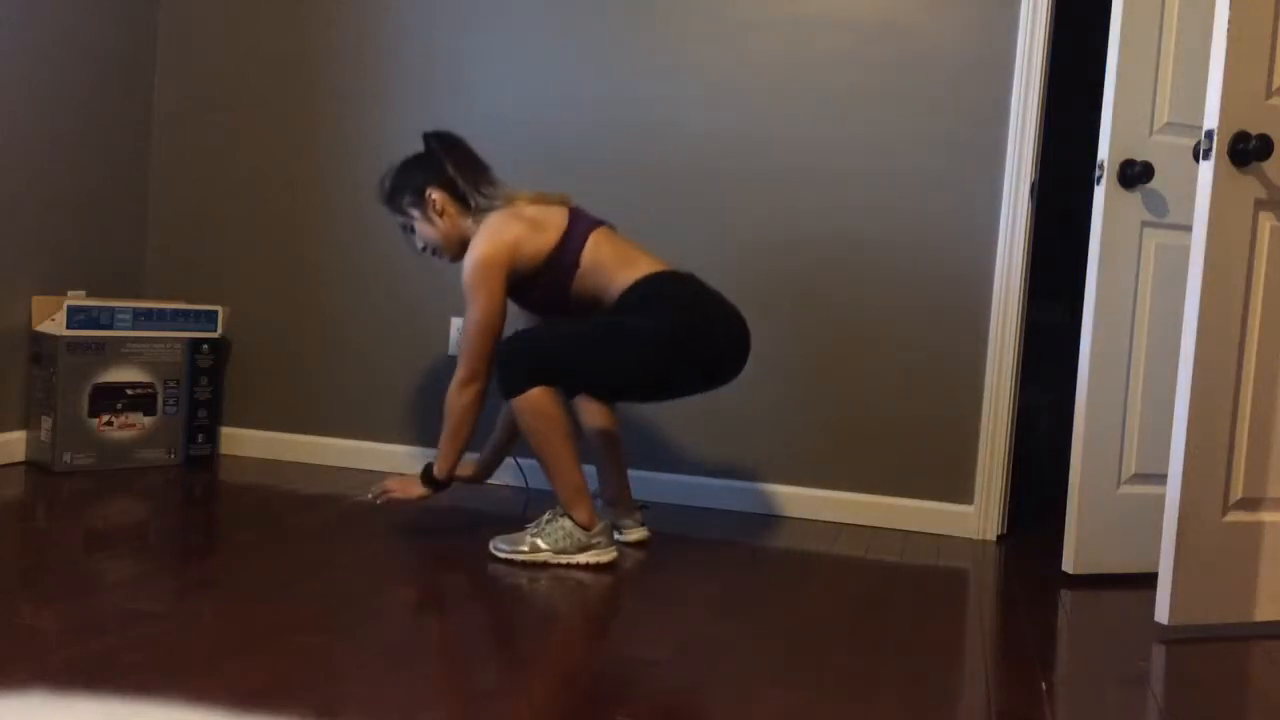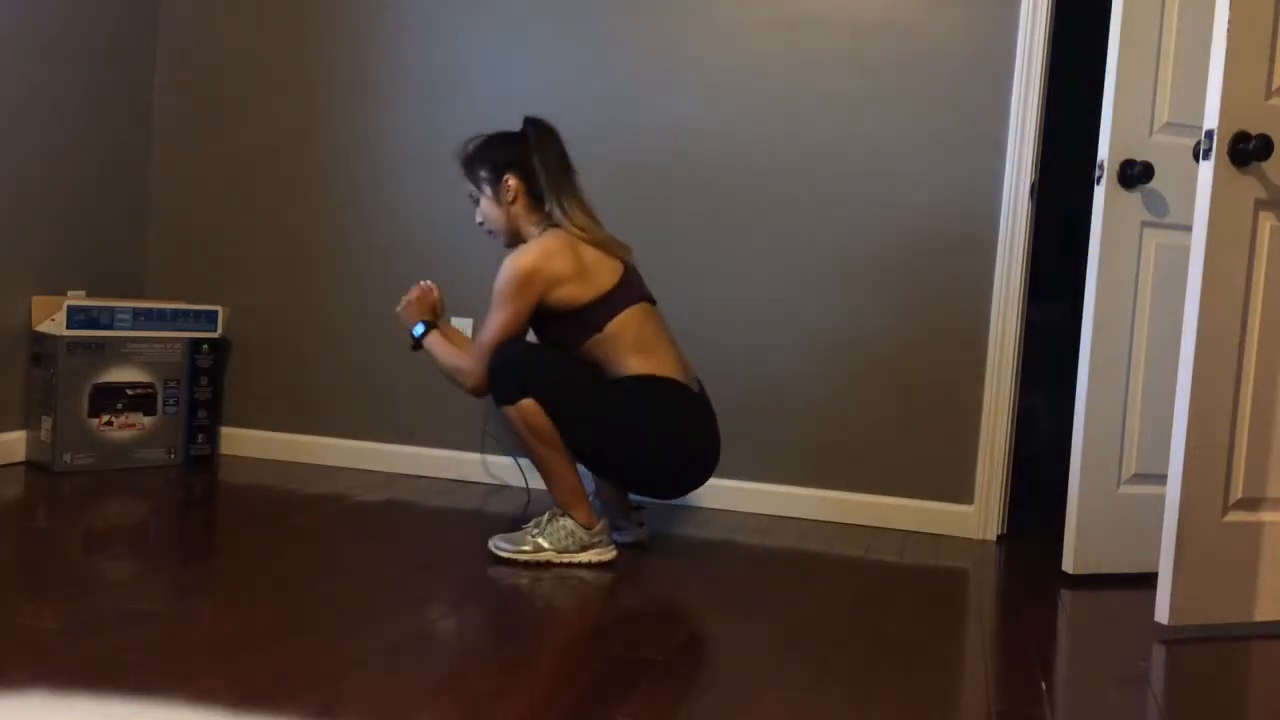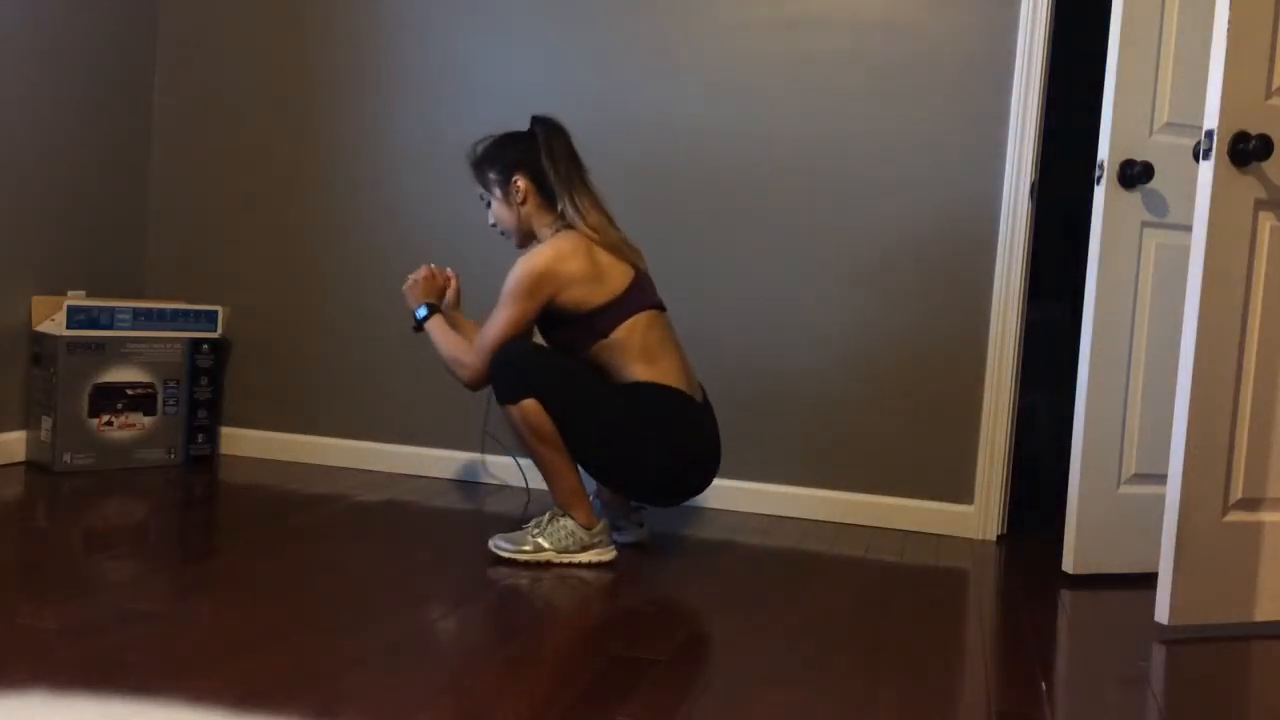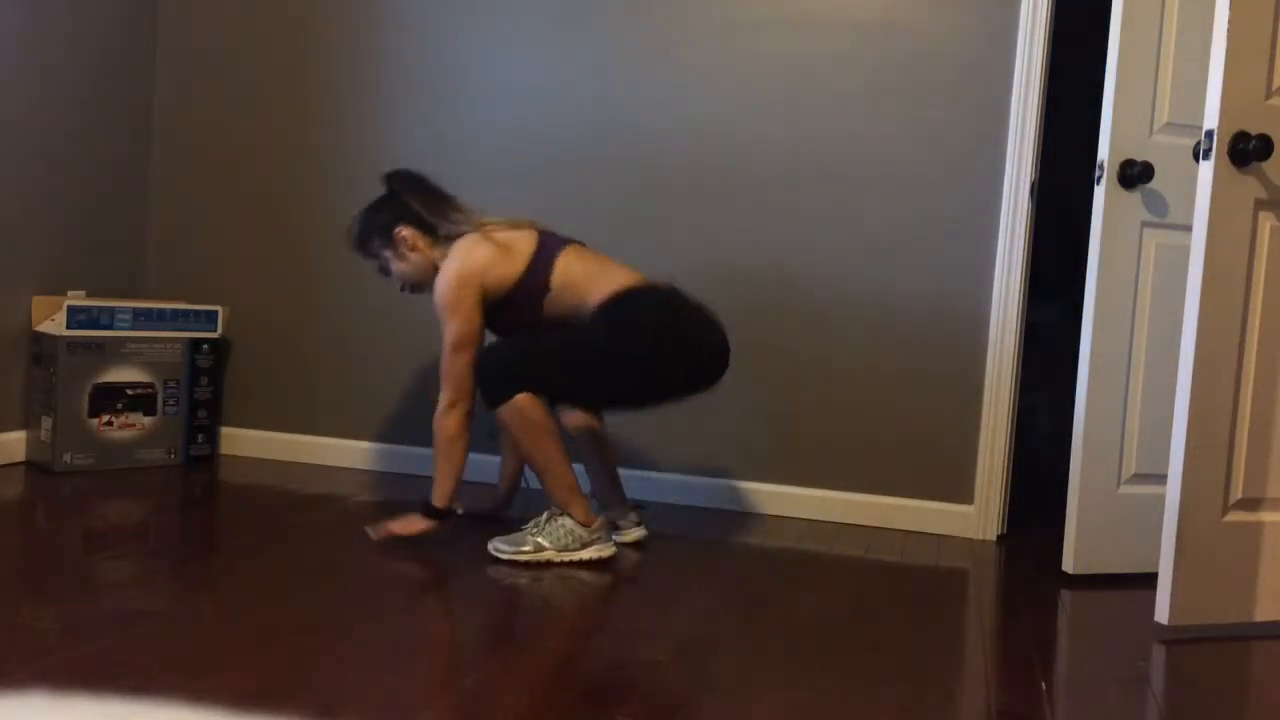
dt=1s
person 1, frame 1
left shoulder: (488, 245)
right shoulder: (519, 224)
left elbow: (471, 381)
right elbow: (537, 368)
left wrist: (436, 476)
right wrist: (485, 465)
left hip: (685, 329)
right hip: (699, 321)
left knee: (522, 361)
right knee: (570, 360)
left ankle: (582, 528)
right ankle: (620, 511)
person 1, frame 2
left shoulder: (532, 260)
right shoulder: (575, 244)
left elbow: (477, 375)
left wrist: (422, 328)
right wrist: (440, 324)
left hip: (664, 439)
right hip: (681, 427)
left knee: (513, 367)
right knee: (543, 372)
left ankle: (582, 528)
right ankle: (615, 511)
person 1, frame 3
left shoulder: (546, 260)
right shoulder: (585, 245)
left elbow: (475, 369)
left wrist: (426, 311)
right wrist: (451, 312)
left hip: (665, 447)
right hip: (682, 436)
left knee: (514, 367)
right knee: (538, 372)
left ankle: (582, 529)
right ankle: (617, 509)
person 1, frame 4
left shoulder: (457, 271)
right shoulder: (485, 249)
left elbow: (455, 405)
right elbow: (525, 386)
left wrist: (434, 511)
right wrist: (504, 494)
left hip: (670, 335)
right hip: (684, 334)
left knee: (501, 369)
right knee: (550, 367)
left ankle: (580, 524)
right ankle: (617, 512)
